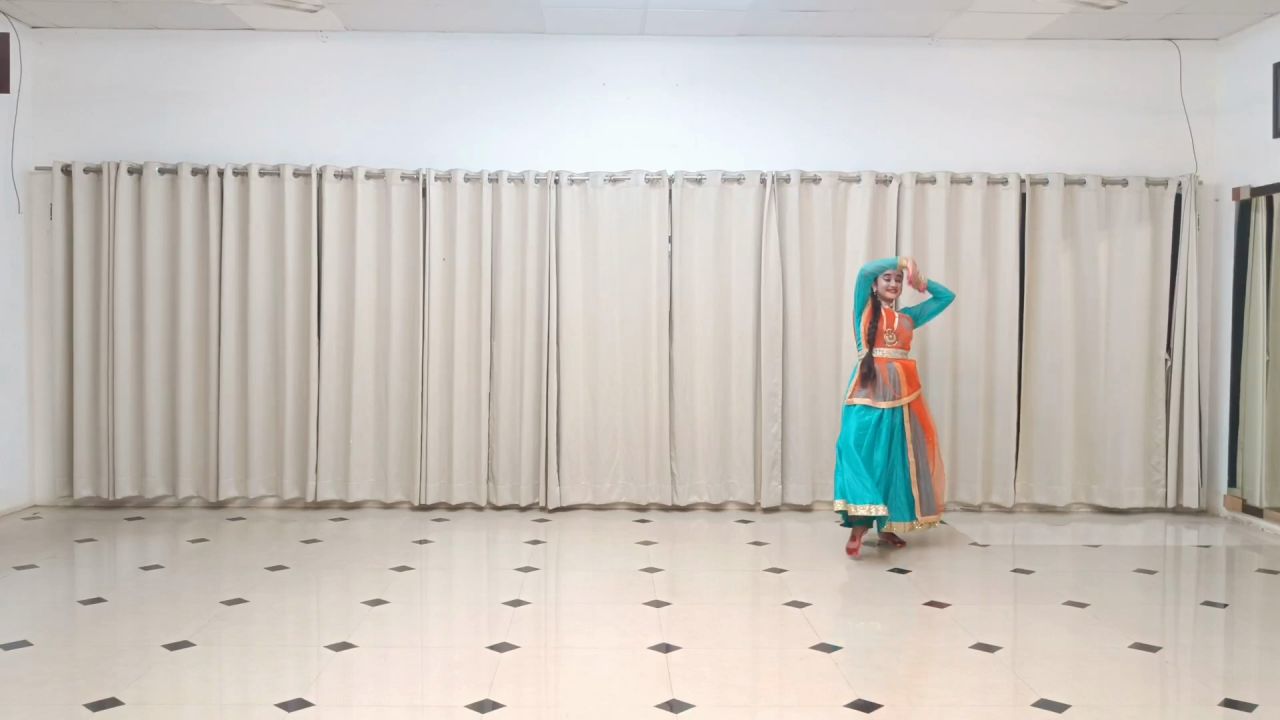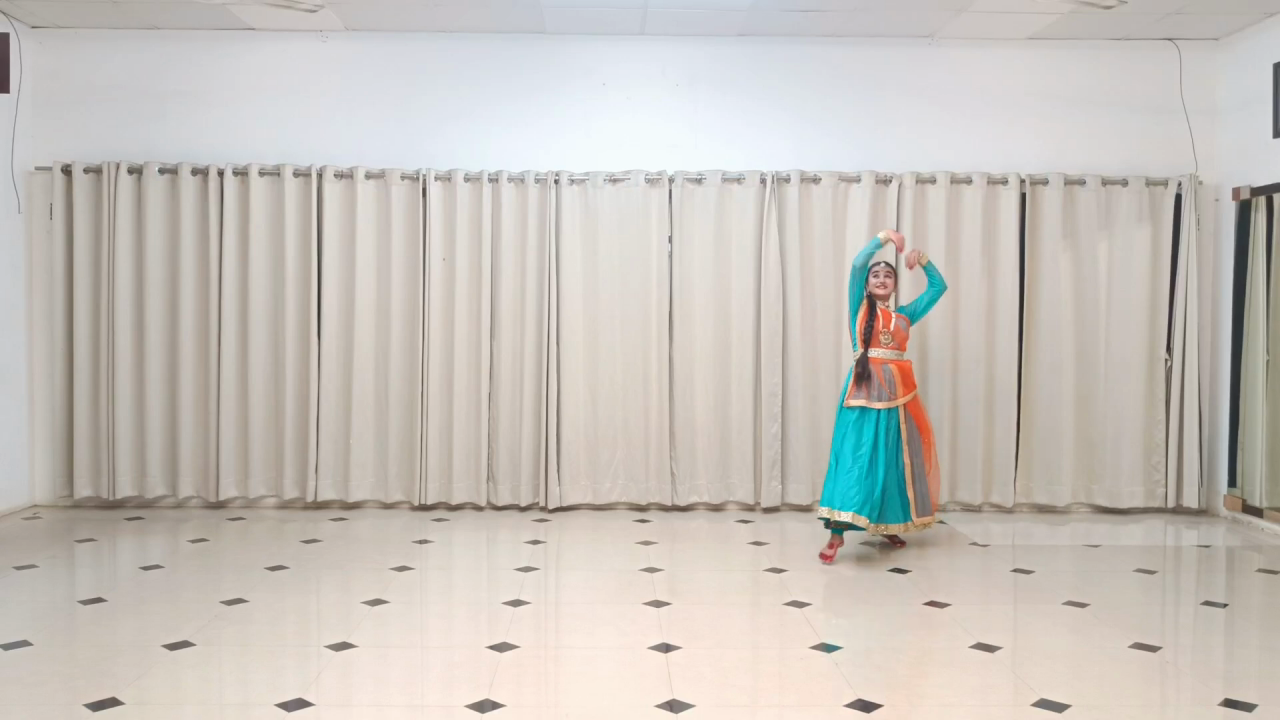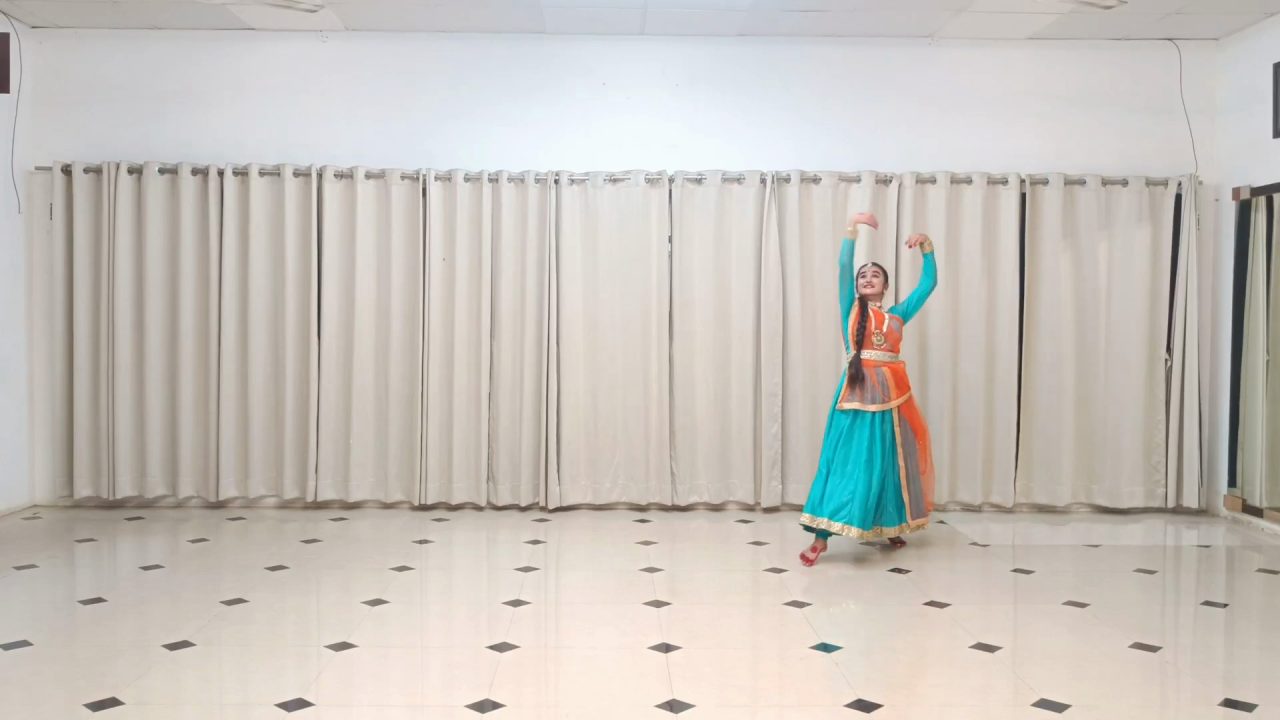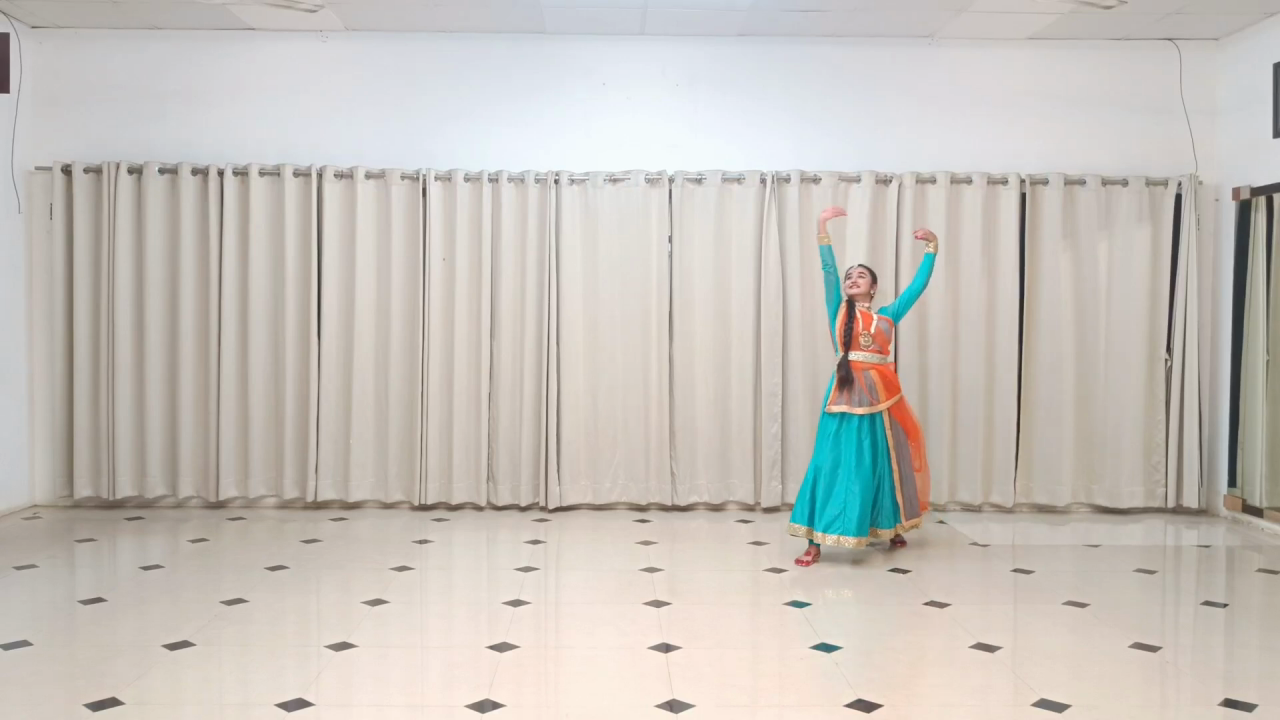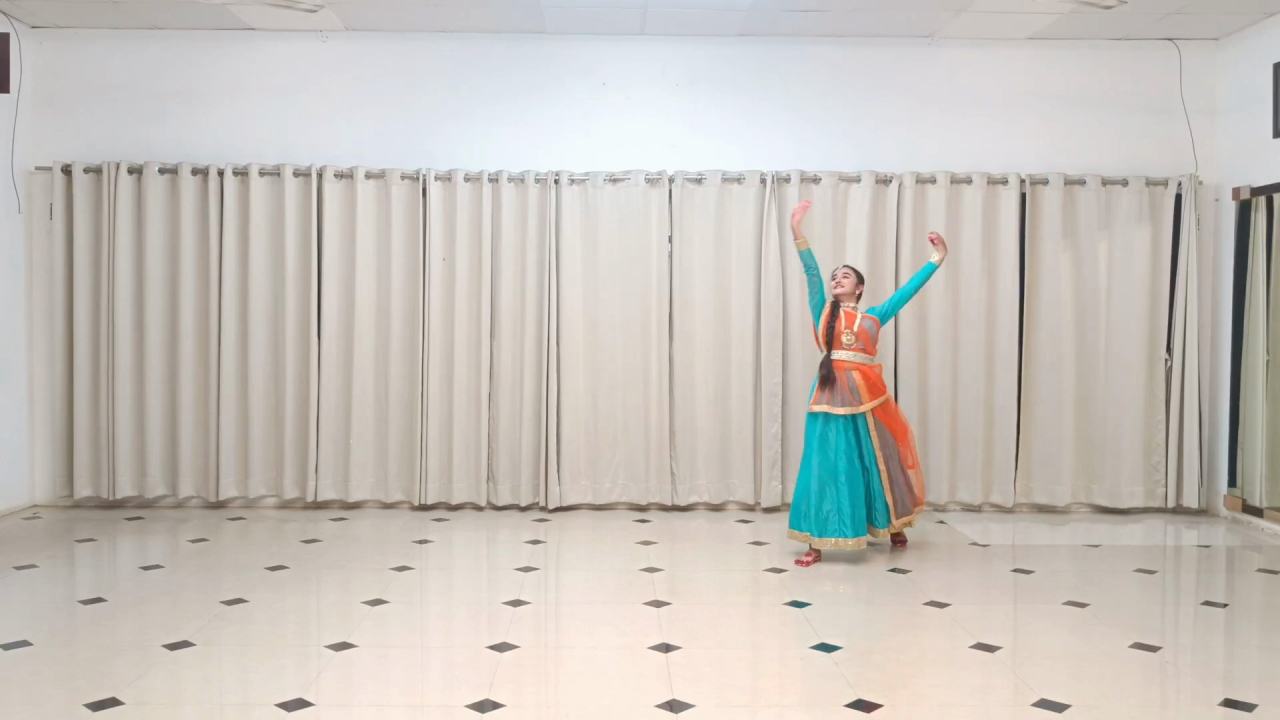
dt=0.1s
person 1, frame 1
left shoulder: (909, 316)
right shoulder: (864, 308)
left elbow: (948, 297)
right elbow: (865, 271)
left wrist: (922, 282)
right wrist: (902, 261)
left hip: (902, 391)
right hip: (868, 388)
left knee: (898, 456)
right knee: (853, 446)
left ankle: (889, 526)
right ankle: (859, 524)
person 1, frame 2
left shoulder: (905, 314)
right shoulder: (861, 307)
left elbow: (938, 289)
right elbow: (857, 267)
left wrist: (923, 260)
right wrist: (884, 238)
left hip: (897, 392)
right hip: (863, 391)
left knee: (894, 459)
right knee: (850, 454)
left ankle: (892, 527)
right ankle: (837, 535)
person 1, frame 3
left shoulder: (898, 315)
right shoulder: (852, 309)
left elbow: (929, 282)
right elbow: (845, 267)
left wrist: (926, 246)
right wrist: (854, 227)
left hip: (891, 395)
right hip: (856, 394)
left knee: (890, 461)
right knee: (843, 460)
left ankle: (892, 527)
right ankle: (820, 539)
person 1, frame 4
left shoulder: (888, 317)
right shoulder: (839, 310)
left elbow: (916, 288)
right elbow: (830, 269)
left wrist: (931, 250)
right wrist: (823, 228)
left hip: (881, 395)
right hip: (845, 395)
left knee: (887, 461)
right knee: (833, 464)
left ankle: (893, 527)
right ankle: (816, 541)
person 1, frame 5
left shoulder: (874, 316)
right shoulder: (824, 310)
left elbow: (910, 289)
right elbow: (812, 271)
left wrist: (937, 259)
right wrist: (798, 232)
left hip: (866, 396)
right hip: (832, 395)
left knee: (878, 461)
right knee: (824, 464)
left ankle: (893, 525)
right ankle: (816, 542)
